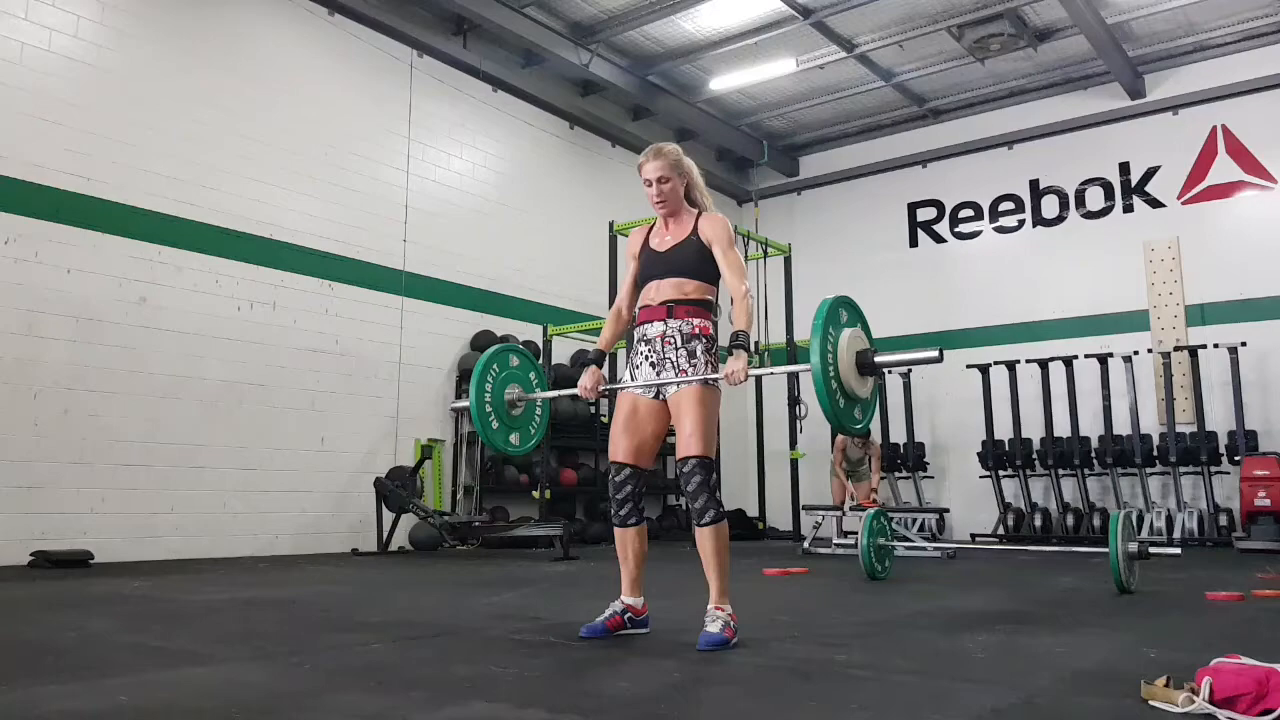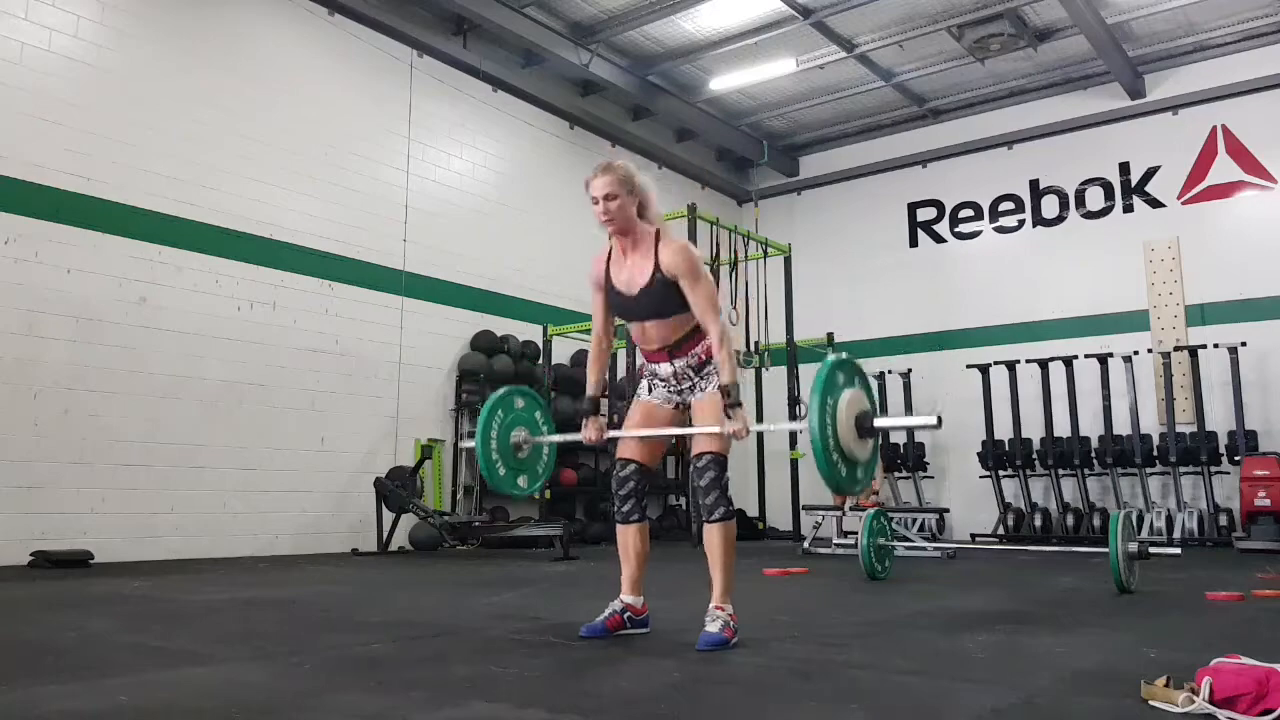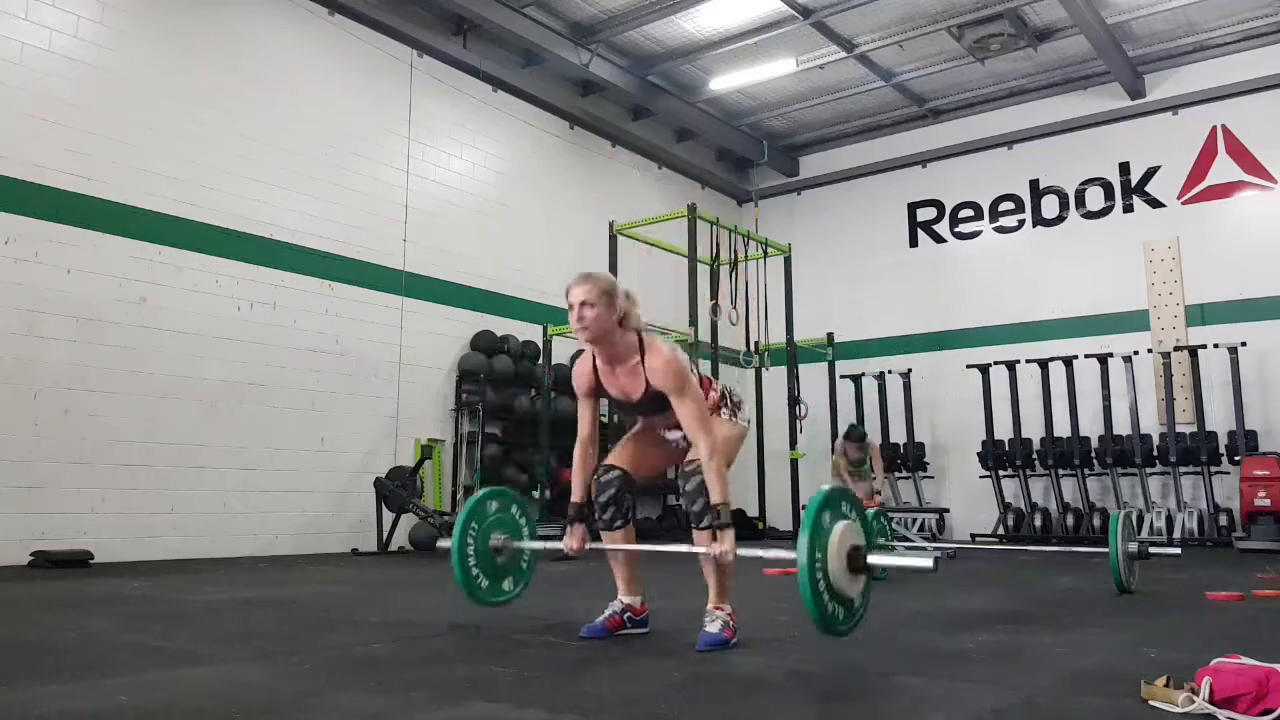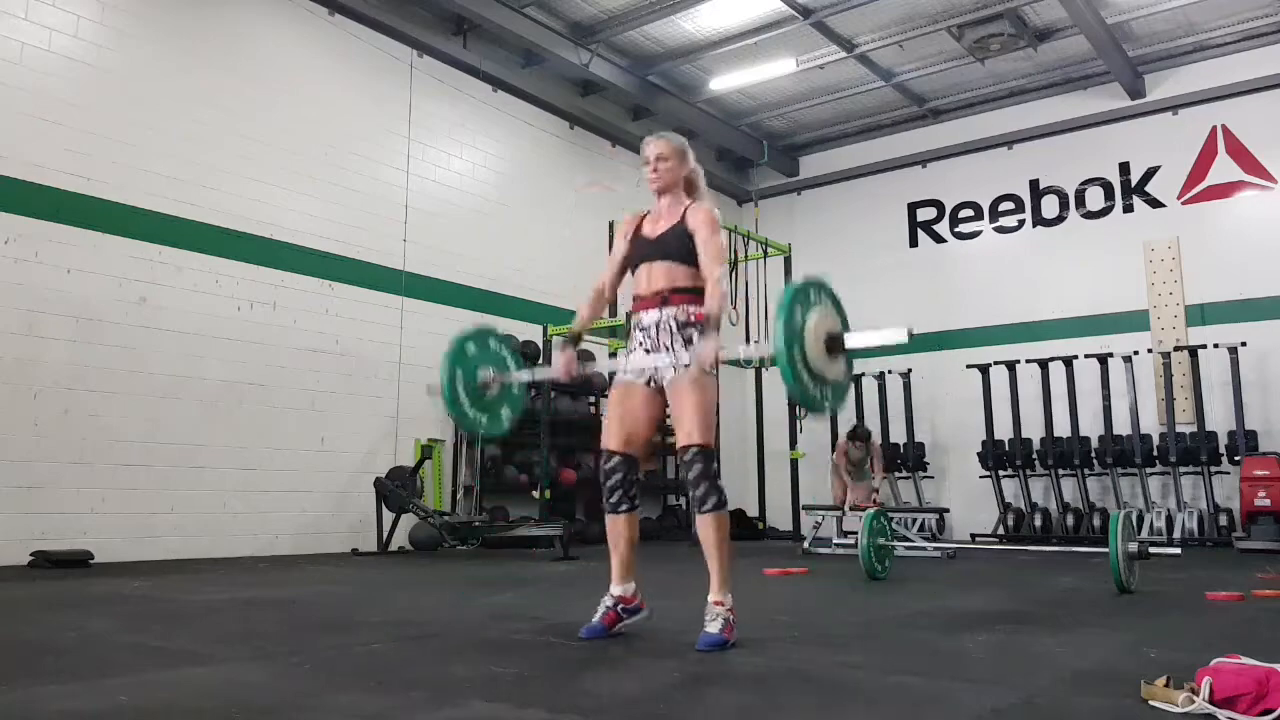
dt=0.3s
person 1, frame 1
left shoulder: (711, 225)
right shoulder: (640, 238)
left elbow: (739, 291)
right elbow: (621, 308)
left wrist: (740, 348)
right wrist: (596, 361)
left hip: (691, 346)
right hip: (643, 352)
left knee: (695, 475)
right knee: (622, 480)
left ankle: (720, 610)
right ankle: (631, 604)
person 1, frame 2
left shoulder: (673, 251)
right shoulder: (602, 266)
left elbow: (715, 328)
right elbow: (601, 342)
left wrist: (731, 401)
right wrist: (592, 409)
left hip: (702, 366)
right hip: (656, 373)
left knee: (708, 474)
right knee: (627, 477)
left ankle: (722, 610)
right ankle: (630, 603)
person 1, frame 3
left shoulder: (661, 360)
right shoulder: (586, 367)
left elbow: (703, 438)
right elbow: (585, 445)
left wrist: (723, 525)
right wrist: (577, 519)
left hip: (718, 414)
right hip: (662, 426)
left knee: (694, 484)
right knee: (610, 484)
left ankle: (720, 614)
right ankle: (629, 603)
person 1, frame 4
left shoulder: (699, 213)
right shoulder: (633, 225)
left elbow: (716, 277)
right elbow: (603, 288)
left wrist: (713, 332)
right wrist: (572, 340)
left hip: (687, 338)
right hip: (641, 345)
left knee: (696, 464)
right knee: (615, 466)
left ankle: (720, 605)
right ankle: (623, 594)
